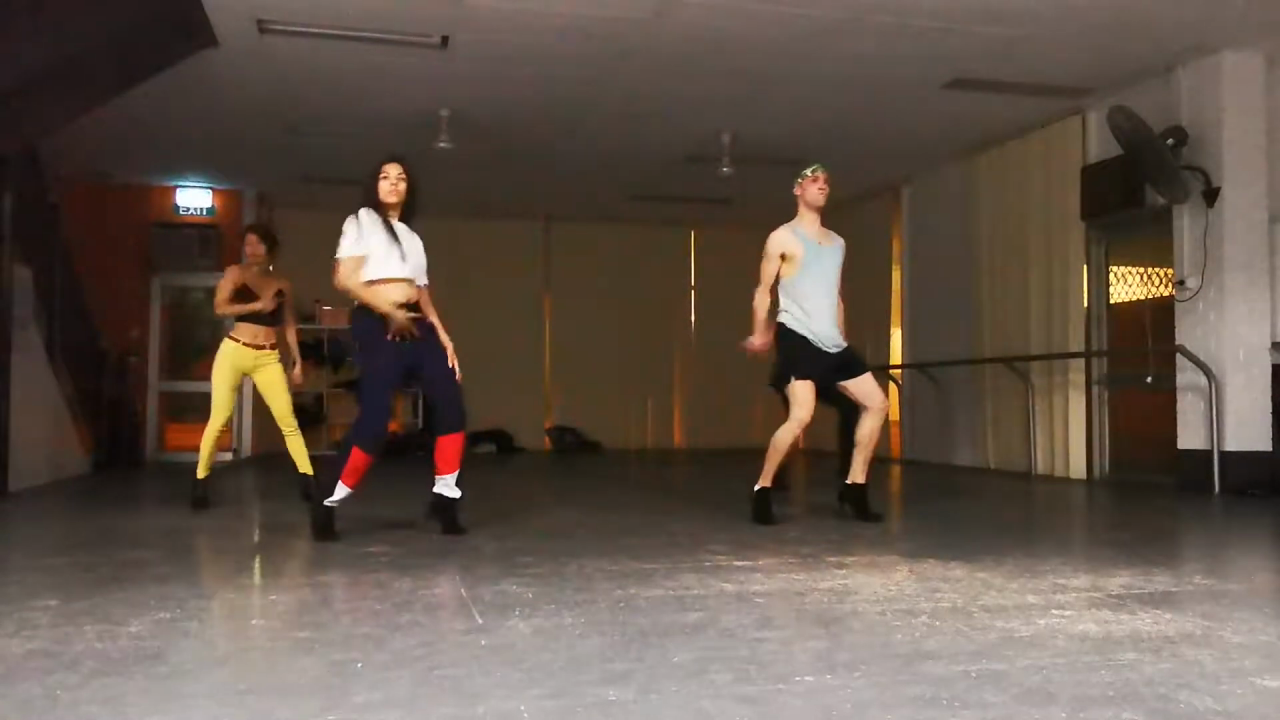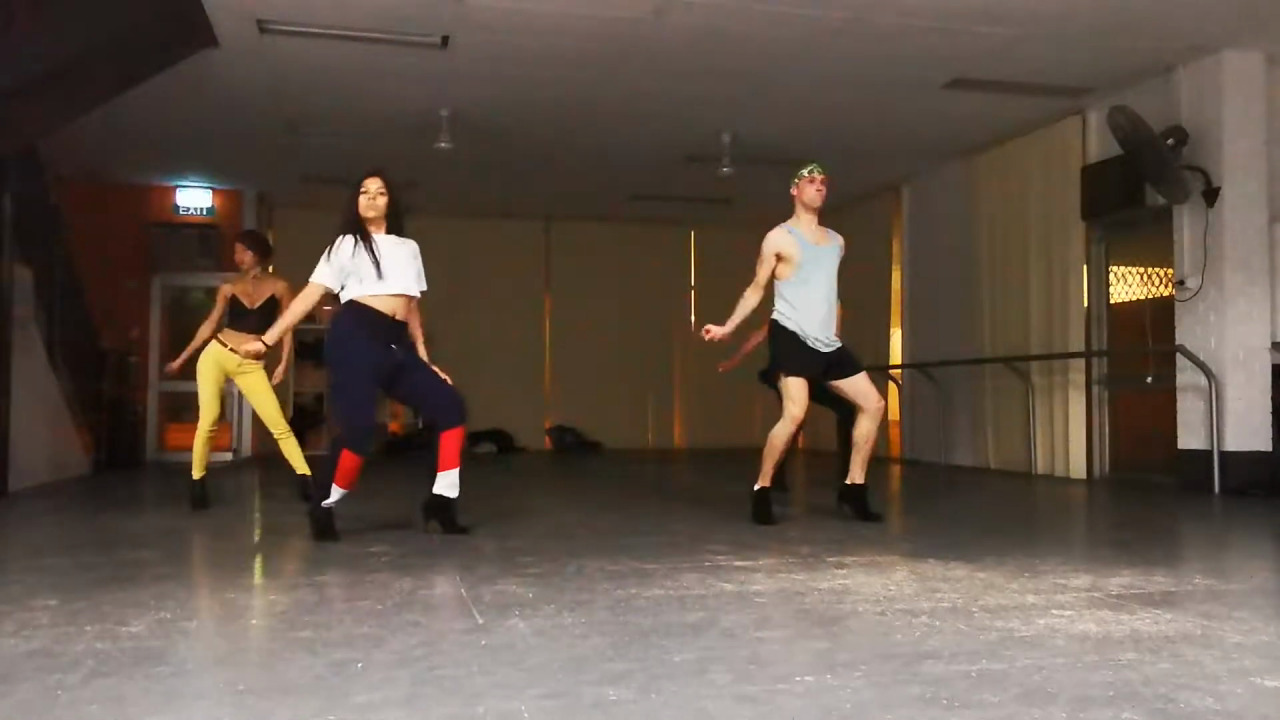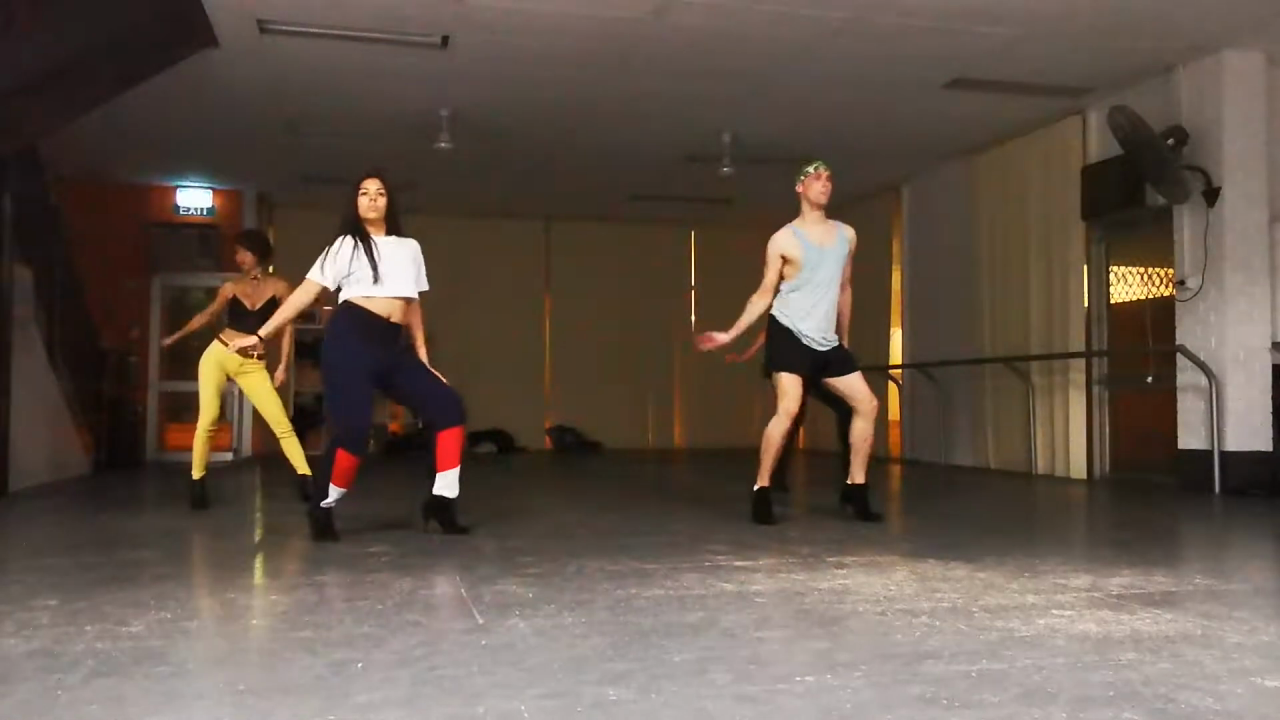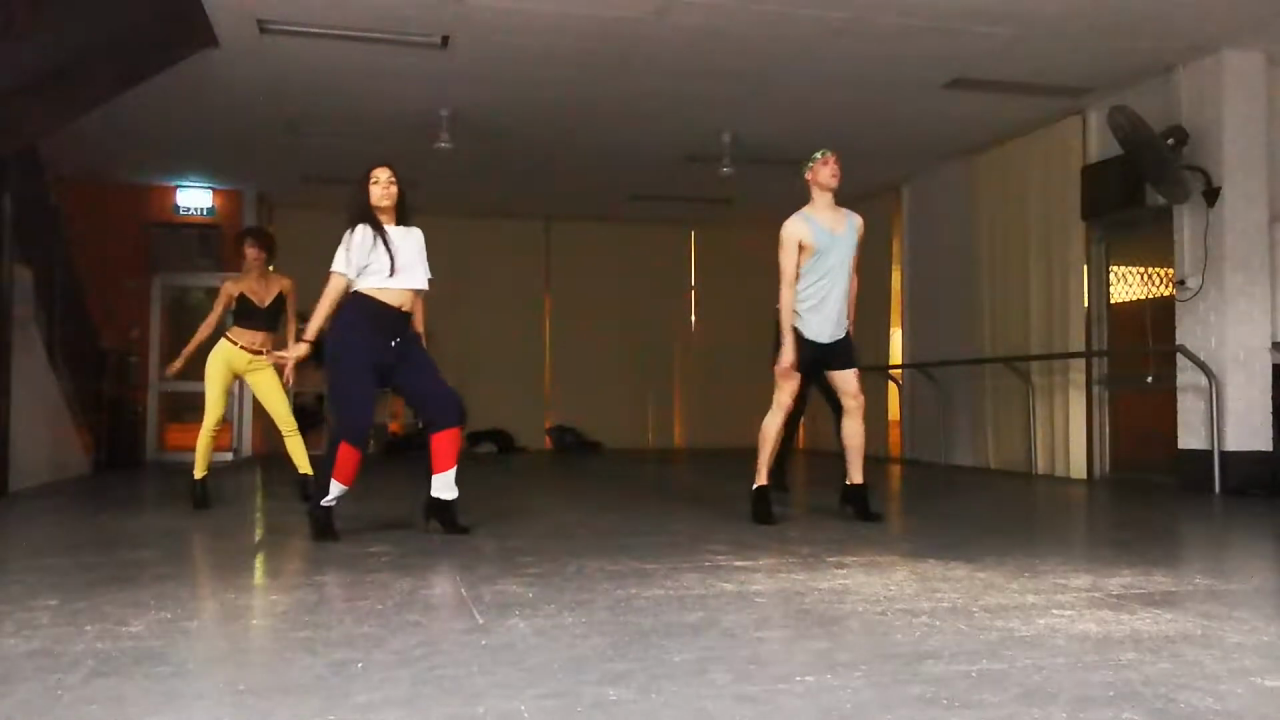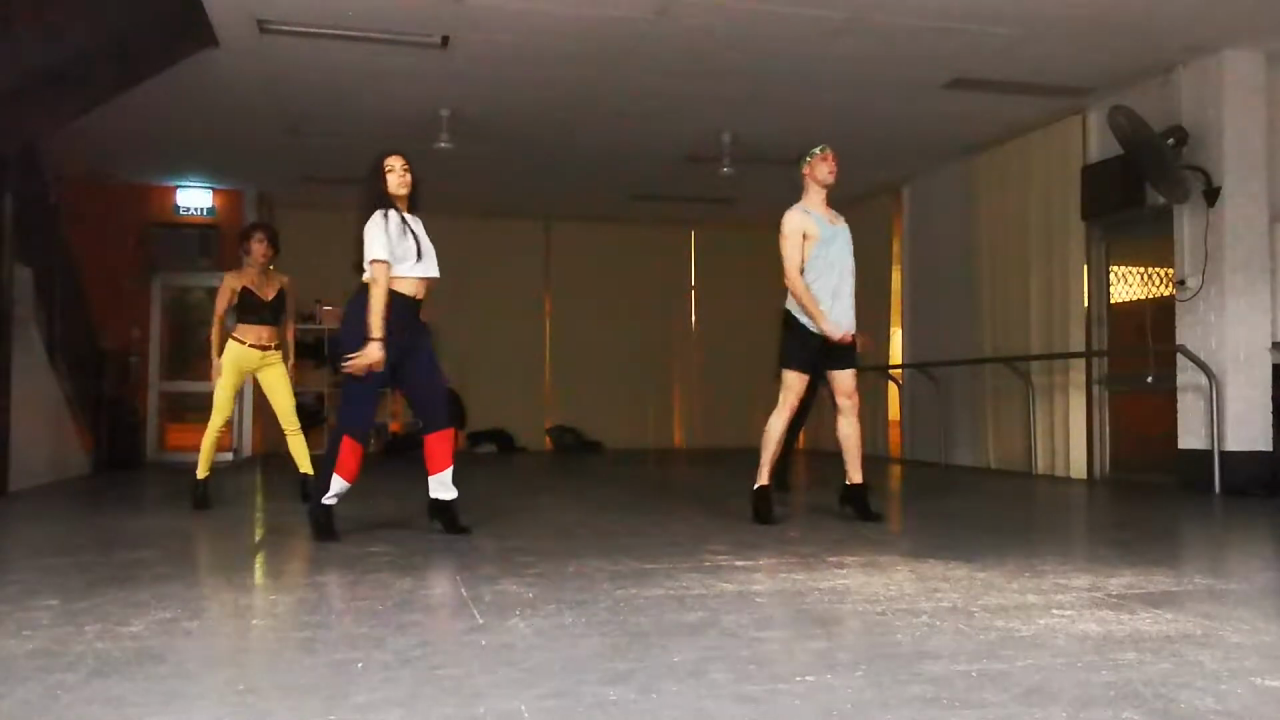
dt=0.2s
person 1, frame 1
left shoulder: (412, 236)
right shoulder: (364, 220)
right elbow: (345, 278)
left wrist: (445, 339)
right wrist: (391, 313)
left hip: (415, 327)
right hip: (377, 327)
left knee: (450, 407)
right knee: (374, 419)
left ankle: (445, 499)
right ankle: (328, 503)
person 1, frame 2
left shoulder: (408, 247)
right shoulder: (347, 243)
right elbow: (309, 295)
left wrist: (423, 358)
right wrist: (267, 339)
left hip: (393, 343)
right hip: (353, 337)
left knee: (449, 406)
right knee: (359, 429)
left ankle: (441, 500)
right ankle: (323, 506)
person 1, frame 3
left shoulder: (410, 247)
right shoulder: (347, 245)
right elbow: (306, 291)
left wrist: (423, 359)
right wrist: (260, 335)
left hip: (393, 347)
right hip: (351, 338)
left knee: (448, 406)
right knee: (354, 429)
left ankle: (441, 501)
right ankle: (322, 507)
person 1, frame 4
left shoulder: (415, 236)
right shoulder: (362, 234)
right elbow: (335, 287)
left wrist: (421, 344)
right wrist: (306, 340)
left hip: (401, 336)
right hip: (360, 329)
left knee: (446, 407)
right knee: (356, 422)
left ankle: (442, 500)
right ankle: (323, 506)
person 1, frame 5
left shoulder: (415, 223)
right shoulder: (382, 220)
right elbow: (378, 279)
left wrist: (418, 329)
right wrist: (375, 340)
left hip: (411, 325)
right hip: (376, 322)
left knee: (436, 407)
right knee: (358, 413)
left ankle: (442, 501)
right ankle: (324, 505)
person 2, frame 1
left shoulder: (837, 242)
right shoulder: (782, 237)
right elbow: (763, 290)
left wrist: (841, 338)
right wrist: (760, 331)
left hip: (833, 343)
right hip: (798, 338)
left knee: (876, 404)
right knee: (800, 417)
left ankle: (854, 488)
right ankle: (762, 489)
person 2, frame 2
left shoulder: (836, 241)
right shoulder: (778, 238)
right elbow: (756, 289)
right wrist: (727, 326)
left hip: (828, 342)
right hip: (790, 335)
left knee: (874, 404)
right knee: (795, 413)
left ankle: (854, 487)
right ankle: (762, 490)
person 2, frame 3
left shoulder: (846, 235)
right shoulder: (783, 240)
right elbow: (765, 294)
left wrist: (844, 338)
right wrist: (730, 333)
left hip: (827, 340)
right hip: (788, 333)
left knee: (867, 404)
right knee: (788, 409)
left ankle: (855, 488)
right ankle: (761, 490)
person 2, frame 4
left shoulder: (855, 222)
right shoulder: (795, 226)
right elbow: (786, 286)
left wrist: (849, 322)
right wrist: (787, 343)
left hip: (836, 333)
right hip: (800, 327)
left knee: (854, 404)
right knee: (783, 403)
left ankle: (855, 488)
right ankle: (761, 488)
person 2, frame 5
left shoulder: (840, 220)
right shoulder: (795, 218)
right elbow: (792, 278)
left wrist: (848, 323)
right wrist: (823, 323)
left hip: (840, 326)
right hip: (806, 325)
left knee: (848, 403)
right knee: (788, 404)
left ankle: (854, 488)
right ankle: (762, 488)
person 3, frame 1
left shoulder: (281, 284)
right shoulder: (235, 273)
left elbow: (289, 324)
right elbow: (220, 306)
left wrist: (297, 360)
right wrist: (256, 305)
left hip: (268, 358)
right hip: (234, 352)
left knee: (288, 421)
right knee: (218, 419)
left ankle: (309, 481)
right ankle: (200, 482)
person 3, frame 2
left shoulder: (279, 287)
right shoulder: (229, 288)
right elbow: (211, 322)
left wrist: (283, 363)
right wrist: (182, 358)
left hip: (249, 365)
right hip: (215, 356)
left knee: (278, 424)
right knee: (207, 420)
left ankle: (306, 480)
right ankle: (197, 482)
person 3, frame 3
left shoulder: (280, 287)
right shoulder: (230, 287)
left elbow: (287, 328)
right elbow: (208, 314)
left wrist: (283, 365)
right wrist: (176, 336)
left hip: (252, 365)
right hip: (217, 355)
left knee: (281, 423)
right knee: (207, 421)
left ankle: (306, 480)
right ankle: (197, 482)
person 3, frame 4
left shoulder: (284, 284)
right shoulder: (233, 286)
left elbow: (290, 324)
right elbow: (211, 321)
left wrist: (291, 361)
right wrist: (183, 356)
left hip: (261, 363)
right hip: (226, 353)
left knee: (287, 421)
right knee: (212, 421)
left ankle: (308, 480)
right ankle: (199, 482)
person 3, frame 5
left shoulder: (282, 281)
right shoulder: (233, 279)
left elbow: (288, 321)
right elbow: (218, 318)
left wrist: (291, 357)
right wrist: (215, 356)
left hip: (272, 358)
right hip: (238, 353)
left knee: (291, 421)
right knee: (219, 420)
left ankle: (309, 480)
right ankle: (201, 482)
